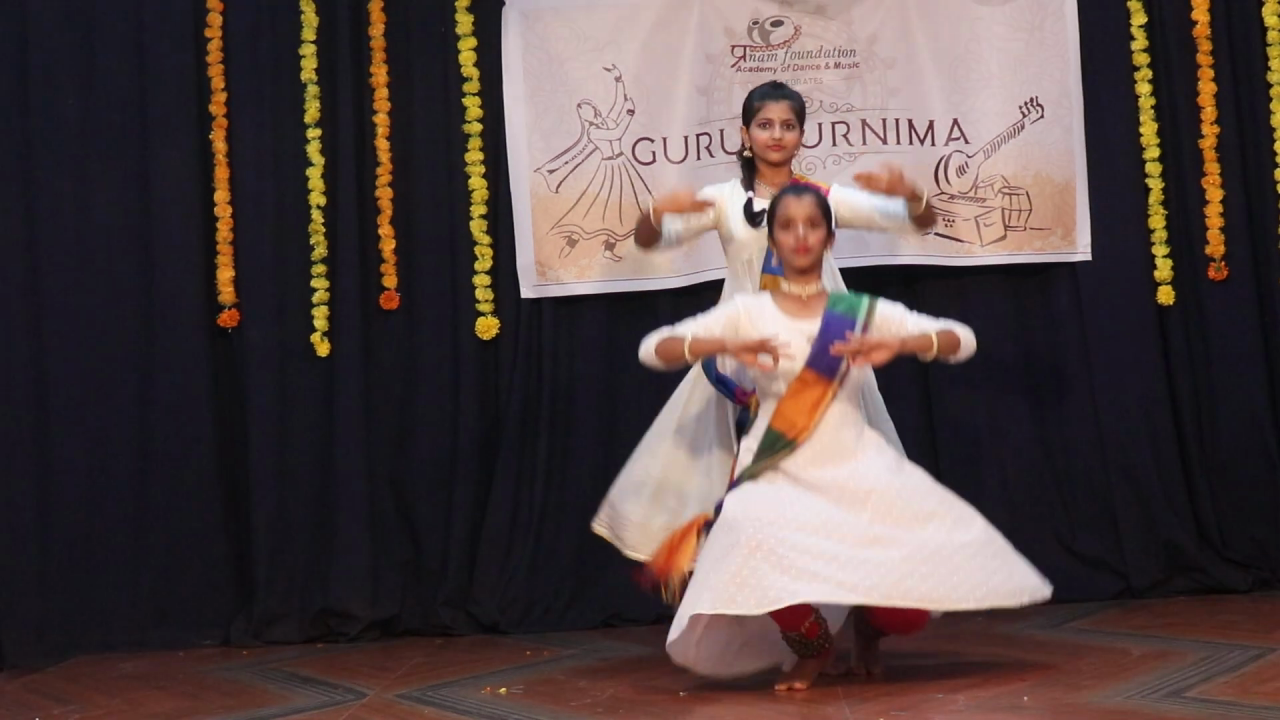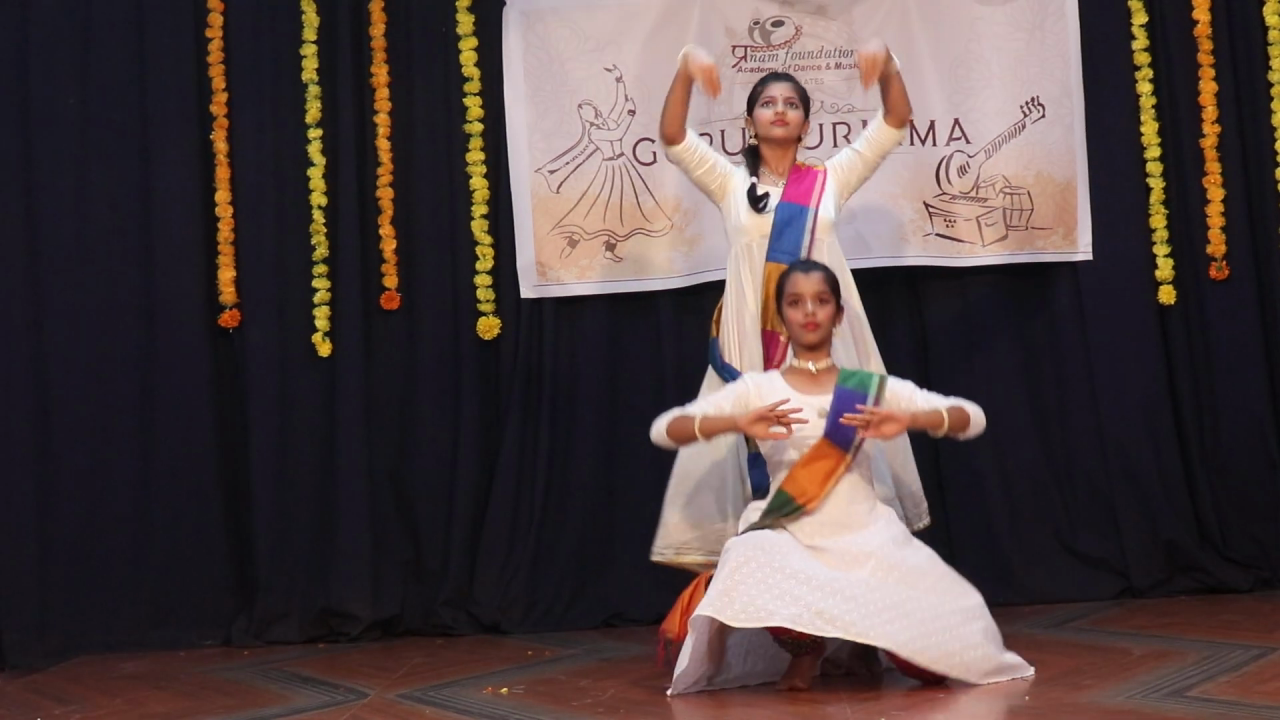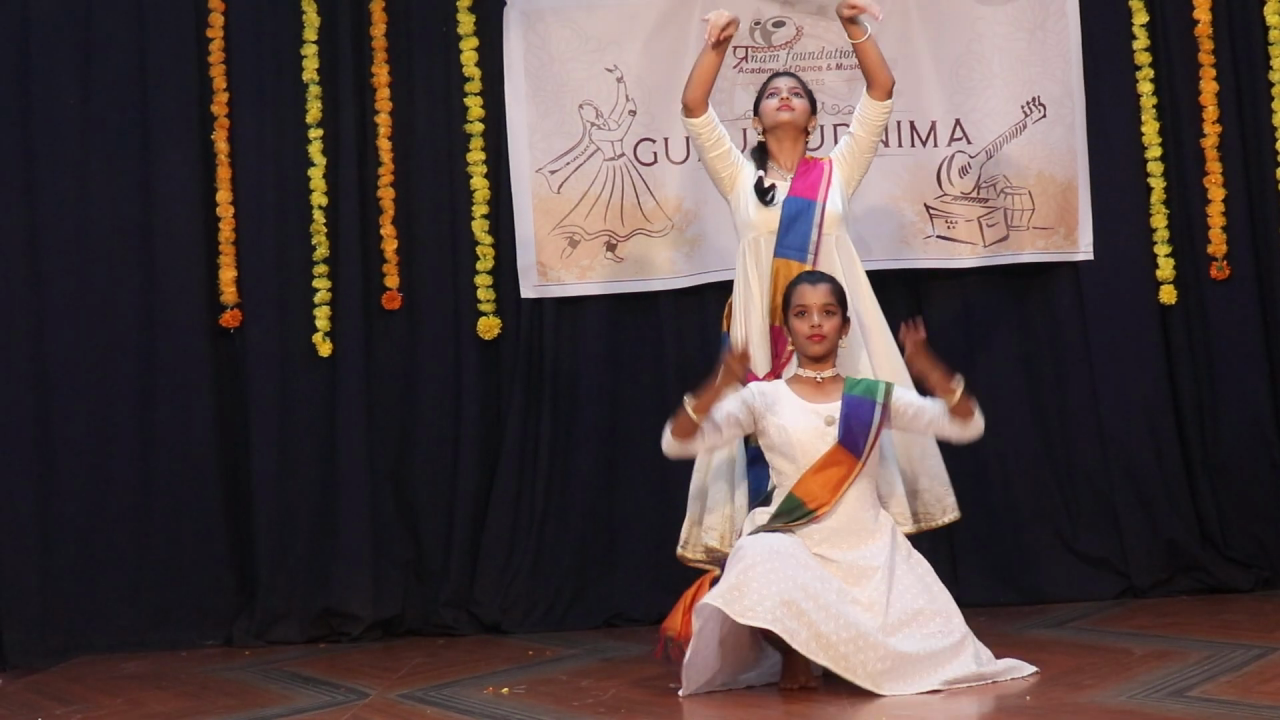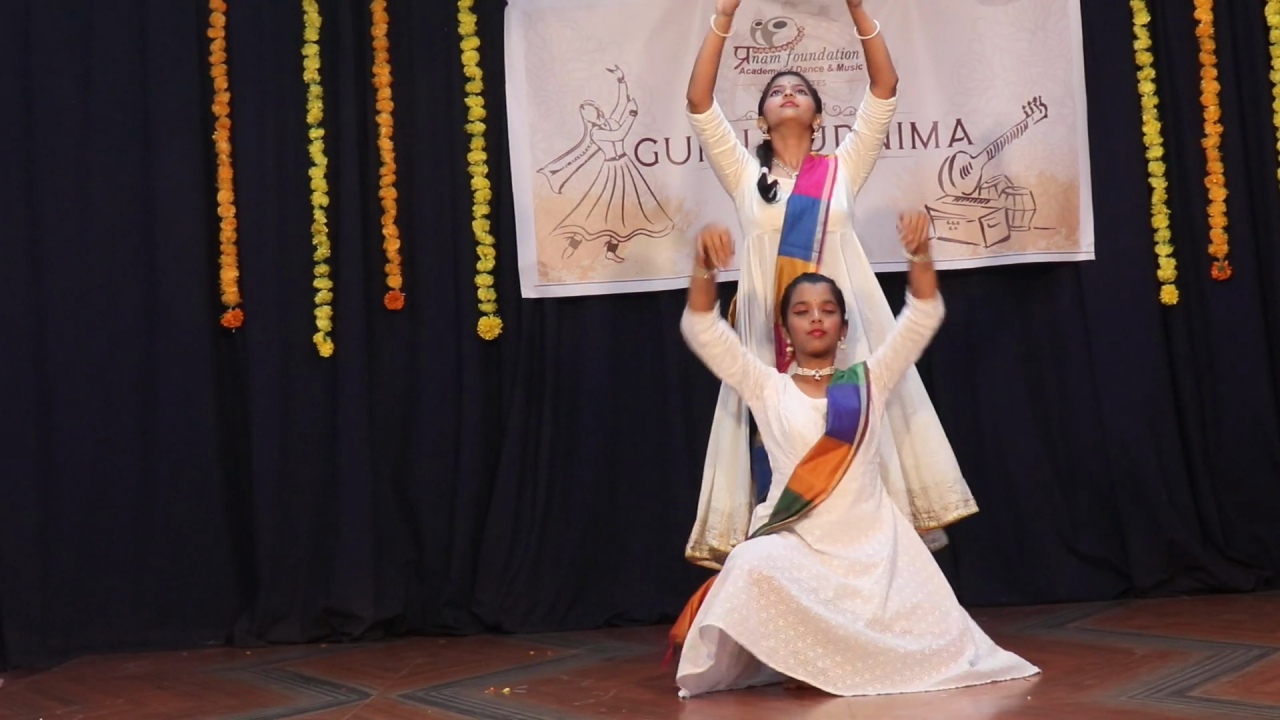
dt=0.3s
person 1, frame 1
left shoulder: (827, 198)
right shoulder: (724, 199)
left elbow: (920, 220)
right elbow: (649, 240)
left wrist: (905, 189)
right wrist: (660, 210)
person 1, frame 2
left shoulder: (832, 179)
right shoulder: (731, 184)
left elbow: (894, 125)
right elbow: (673, 138)
left wrist: (888, 68)
right wrist: (683, 75)
left hip: (823, 347)
right hip: (753, 350)
right knee: (759, 469)
person 1, frame 3
left shoulder: (836, 171)
right shoulder: (741, 179)
left elbow: (881, 94)
right elbow: (694, 110)
left hip: (835, 344)
right hip: (764, 348)
right knee: (770, 472)
person 1, frame 4
left shoulder: (843, 168)
right shoulder: (745, 174)
left elbow: (885, 86)
right elbow: (698, 103)
left hip: (842, 333)
right hip: (769, 340)
person 2, frame 1
left shoulder: (864, 312)
right shoulder: (746, 312)
left elbow: (962, 340)
right elbow: (653, 350)
left wrist: (897, 344)
right wrist: (725, 347)
left hip: (857, 473)
right hip: (781, 479)
left knee: (922, 574)
right knee: (755, 547)
right ankle: (810, 648)
person 2, frame 2
left shoulder: (873, 388)
right shoulder: (758, 388)
left elbow: (973, 419)
right elbow: (662, 430)
left wrist: (909, 420)
right wrist: (737, 424)
left hip: (866, 540)
right hip: (790, 540)
left knee: (929, 663)
right knee: (749, 563)
left ankle: (868, 638)
right ankle: (804, 650)
person 2, frame 3
left shoulder: (877, 397)
right shoulder: (764, 398)
left elbow: (968, 427)
right elbow: (675, 444)
left wrist: (935, 378)
right wrist: (712, 394)
left hip: (870, 552)
right hip: (794, 549)
left knee: (936, 659)
right knee: (763, 561)
left ankle: (860, 651)
right ankle: (793, 653)
person 2, frame 4
left shoulder: (869, 381)
right shoulder: (766, 387)
left elbow: (923, 316)
right elbow: (700, 329)
left wrist: (920, 252)
right wrist: (704, 267)
left hip: (873, 544)
right hip: (795, 544)
left knee: (936, 652)
right knee: (755, 571)
left ankle: (857, 647)
right ankle: (800, 654)
person 3, frame 1
left shoulder: (607, 120)
right shoulder: (591, 132)
left elbow: (620, 100)
right elbow: (616, 134)
left wrist: (618, 79)
right wrist: (628, 113)
left hip: (622, 165)
right hip: (609, 169)
left knee: (616, 206)
right knee: (600, 206)
left ankle: (608, 248)
right ankle: (569, 243)
person 3, frame 2
left shoulder: (609, 121)
right shoulder: (593, 133)
left elbow: (620, 101)
right elbow: (618, 134)
left wrist: (619, 79)
right wrist: (629, 114)
left hip: (623, 166)
right hip: (610, 170)
left knee: (618, 206)
right knee: (599, 206)
left ankle: (609, 249)
right ankle: (572, 242)
person 3, frame 3
left shoulder: (610, 121)
right shoulder: (594, 133)
left elbow: (621, 101)
right elbow: (619, 134)
left wrist: (620, 80)
right wrist: (630, 114)
left hip: (623, 166)
right hip: (611, 170)
left knee: (619, 208)
right knee: (600, 206)
left ankle: (610, 249)
right ankle: (572, 243)
person 3, frame 4
left shoulder: (611, 121)
right shoulder: (596, 133)
left elbow: (622, 101)
right elbow: (620, 135)
left wrist: (621, 80)
right wrist: (631, 114)
left hip: (624, 167)
right hip: (613, 170)
left knee: (620, 207)
right knee: (601, 206)
left ankle: (611, 250)
right ankle: (573, 243)
